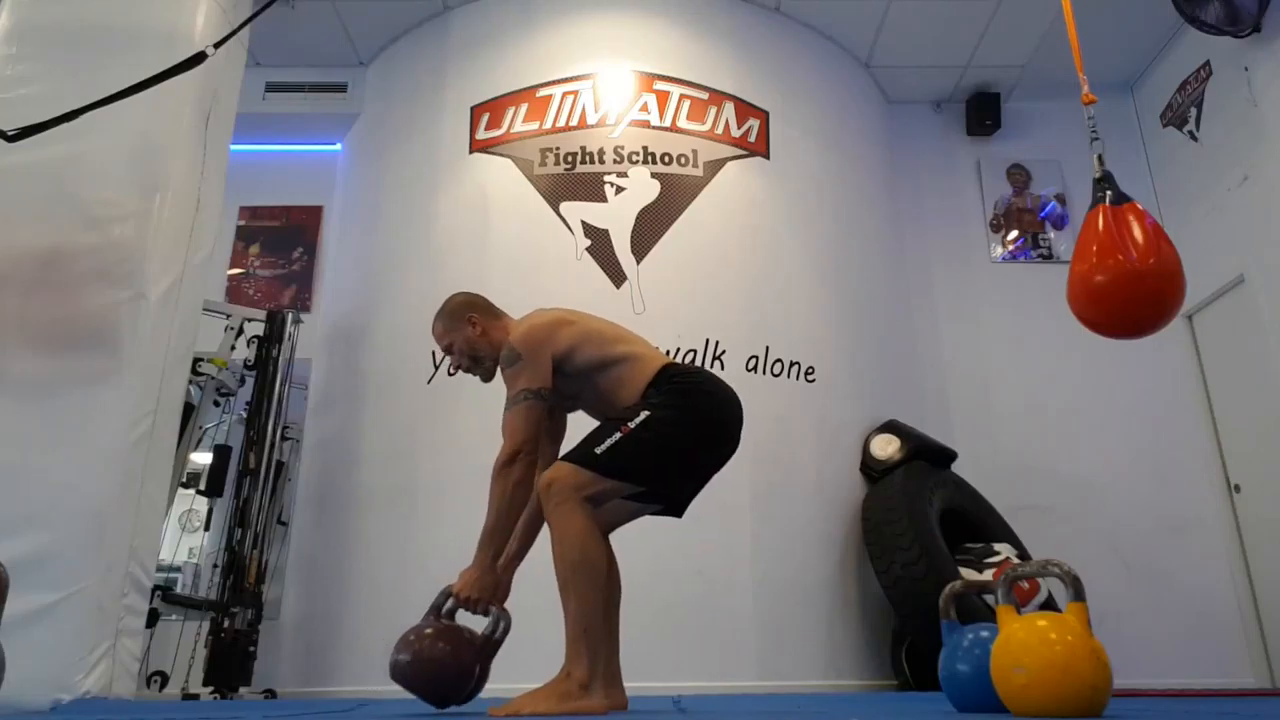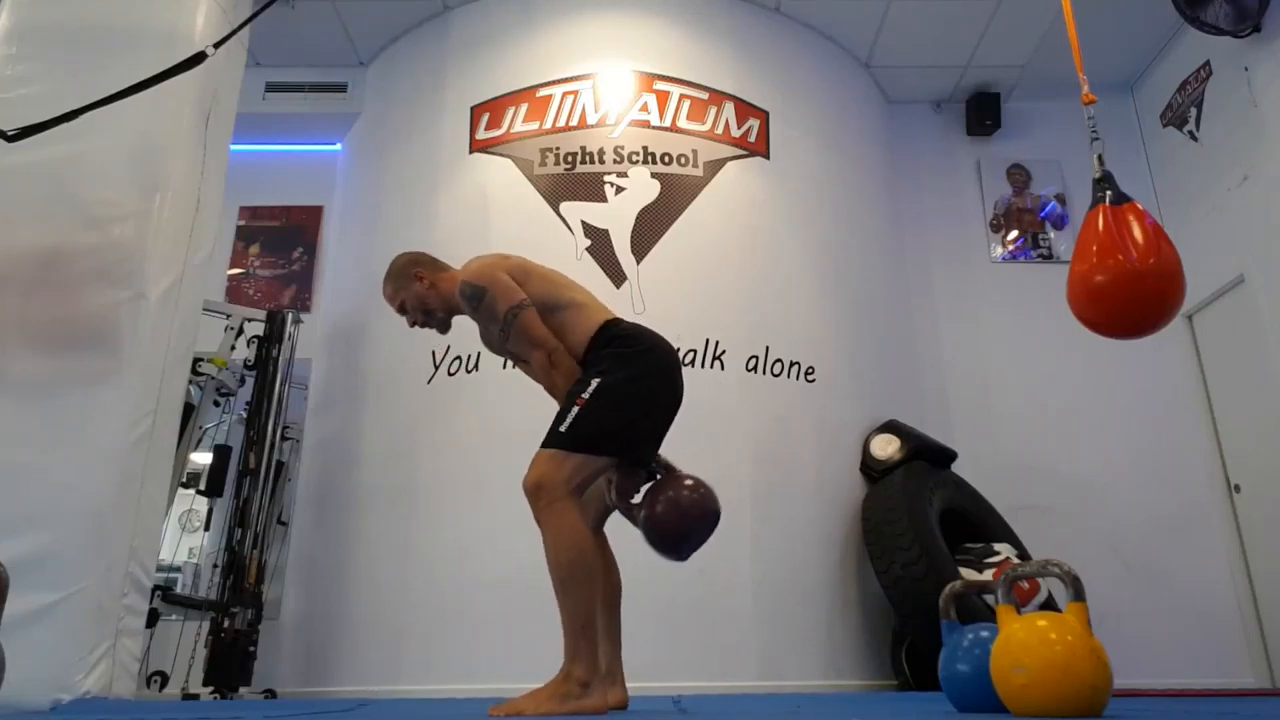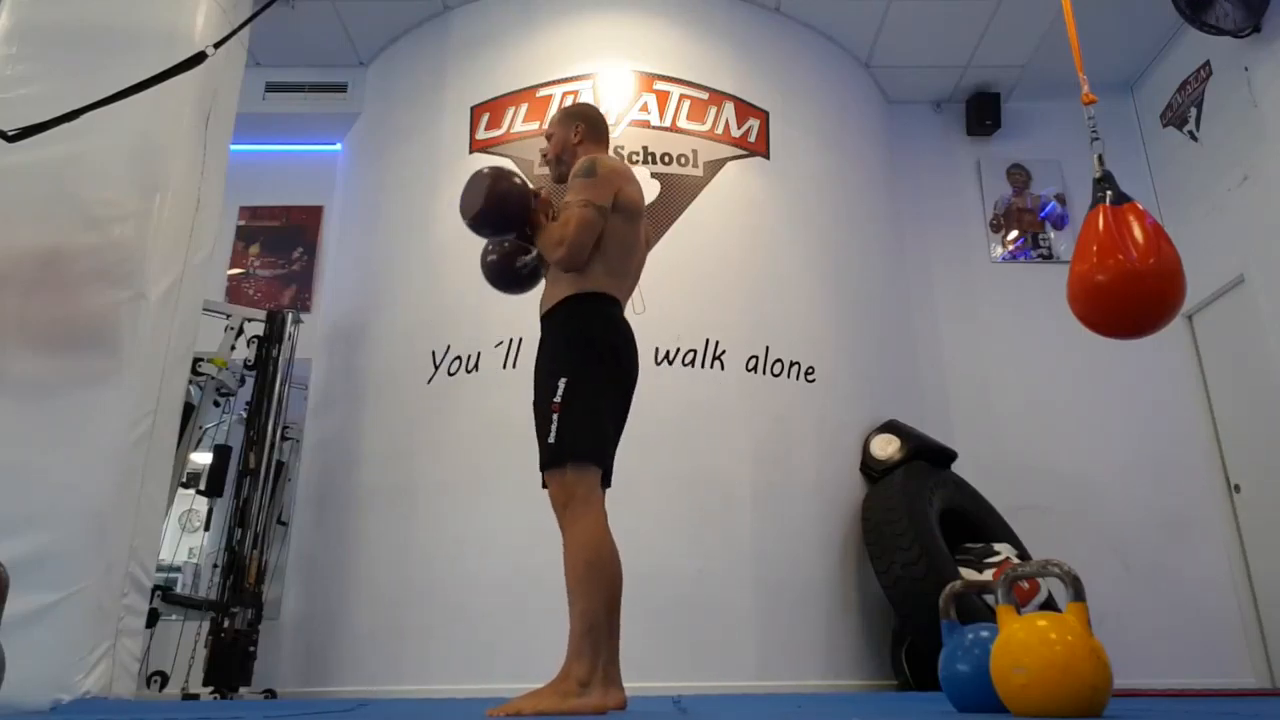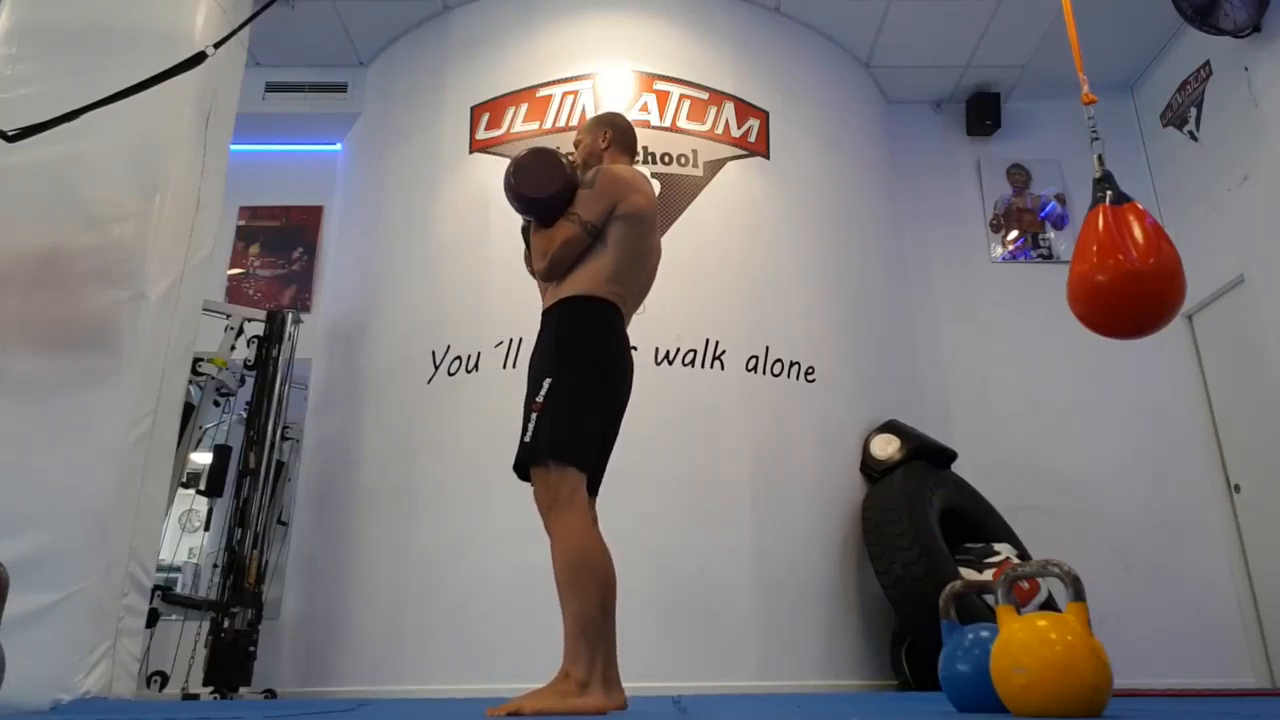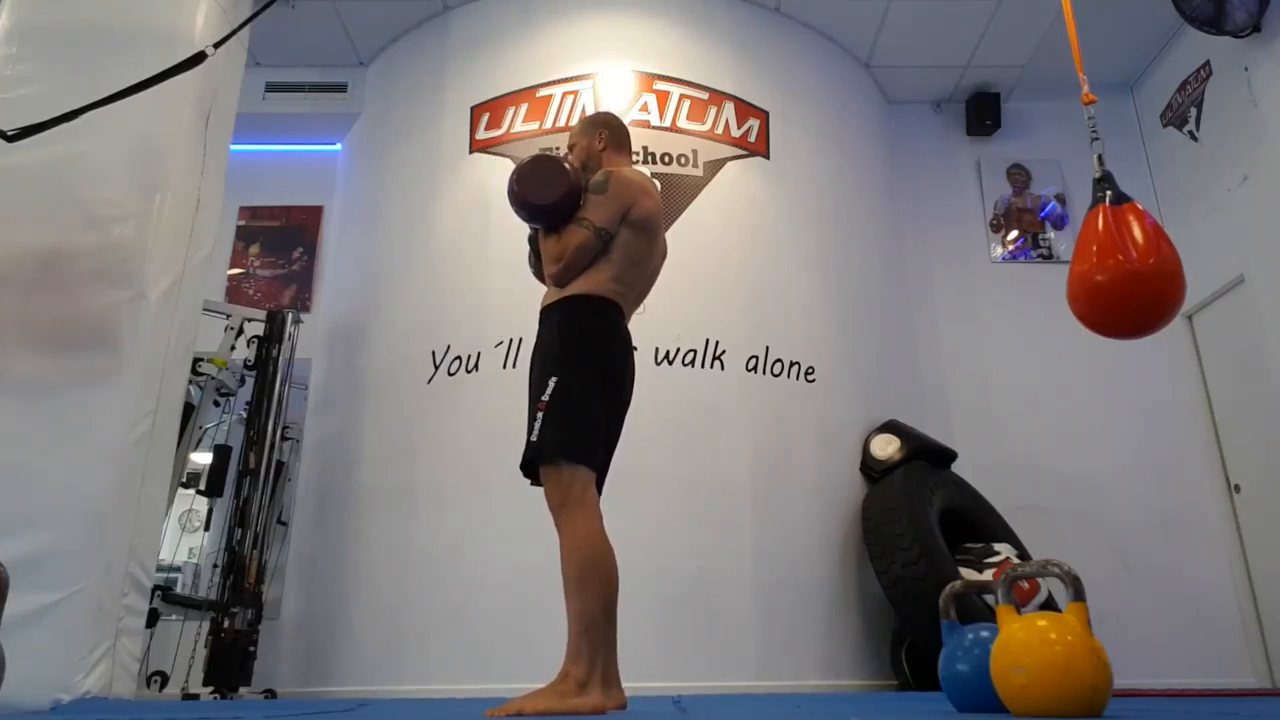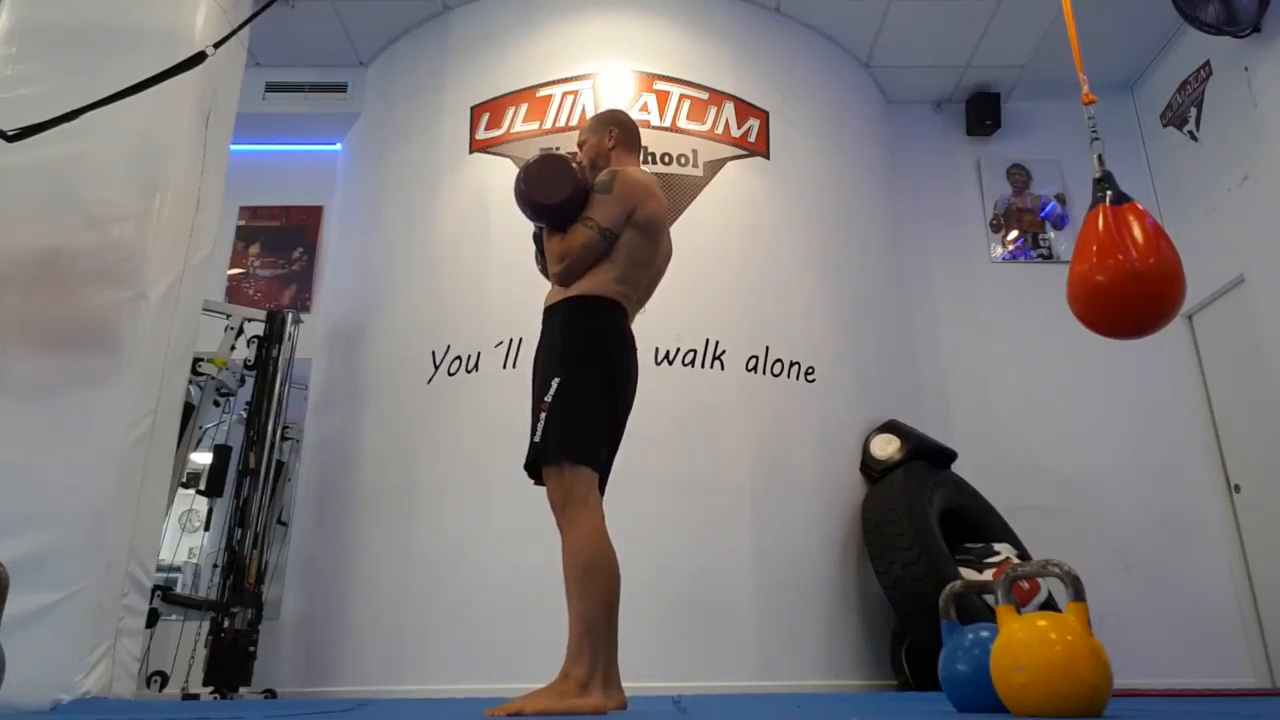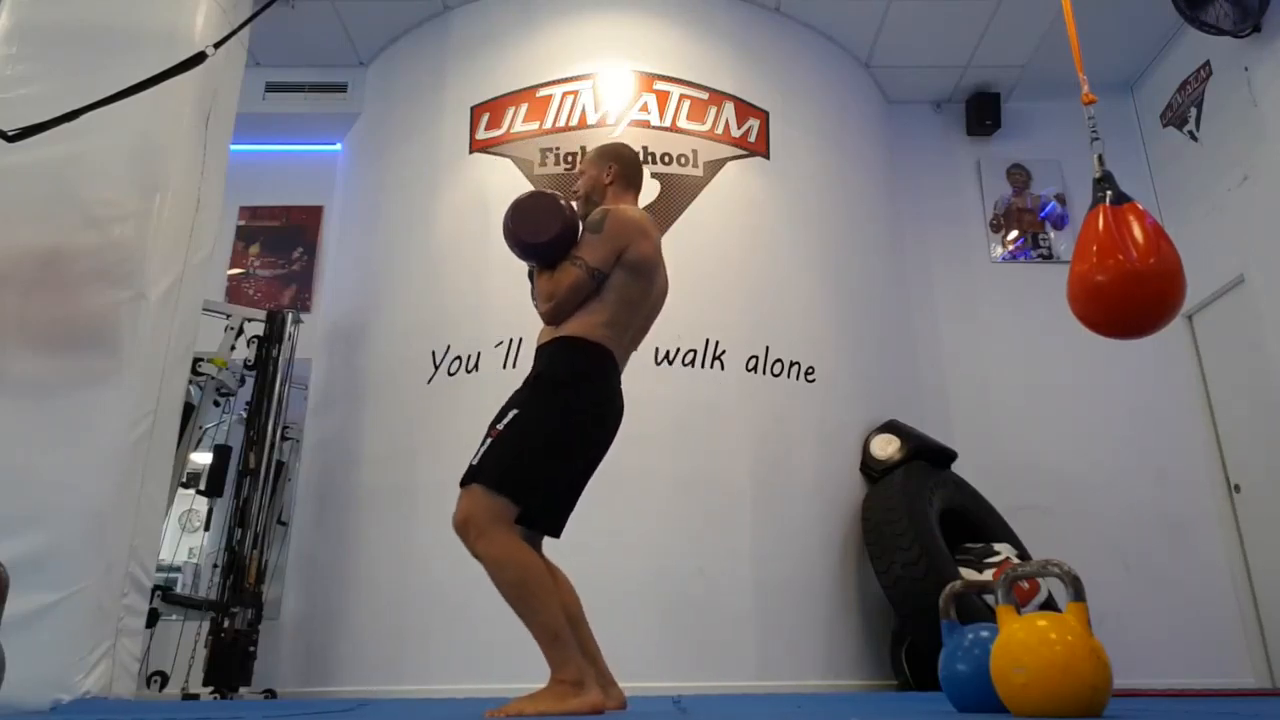
dt=0.7s
person 1, frame 1
left shoulder: (524, 342)
right shoulder: (543, 364)
left elbow: (515, 462)
right elbow: (538, 474)
left wrist: (482, 566)
right wrist: (503, 569)
left hip: (691, 404)
right hip: (704, 410)
left knee: (565, 491)
right knee: (582, 519)
left ankle: (583, 683)
right ankle: (604, 683)
person 1, frame 2
left shoulder: (474, 281)
right shoulder: (491, 313)
left elbow: (552, 358)
right wrist: (626, 452)
left hip: (632, 365)
right hip: (648, 368)
left knee: (549, 488)
right knee: (581, 519)
left ankle: (582, 681)
right ankle: (607, 682)
person 1, frame 3
left shoulder: (597, 168)
right shoulder: (617, 198)
left elbow: (566, 250)
left wrist: (540, 218)
right wrist: (549, 250)
left hip: (581, 336)
right hip: (600, 339)
left knee: (574, 499)
right knee: (581, 504)
person 1, frame 4
left shoulder: (609, 178)
right shoulder: (640, 213)
left elbow: (547, 263)
right wrist: (549, 217)
left hip: (577, 335)
right hip: (601, 343)
left knee: (560, 497)
right knee: (572, 506)
person 1, frame 5
left shoulder: (616, 182)
right shoulder: (646, 216)
left elbow: (558, 267)
right wrist: (560, 220)
left hip: (577, 333)
right hip: (603, 342)
left knee: (570, 498)
right knee: (577, 505)
person 1, frame 6
left shoulder: (621, 183)
right shoulder: (652, 218)
left elbow: (563, 266)
left wrist: (553, 219)
right wrist: (564, 222)
left hip: (580, 335)
right hip: (605, 343)
left knee: (573, 501)
right knee: (578, 506)
person 1, frame 7
left shoulder: (614, 221)
right shoulder: (649, 260)
left elbow: (553, 305)
left wrist: (543, 259)
right wrist: (555, 266)
left hip: (566, 380)
right hip: (594, 393)
left knee: (478, 520)
right knee: (513, 539)
